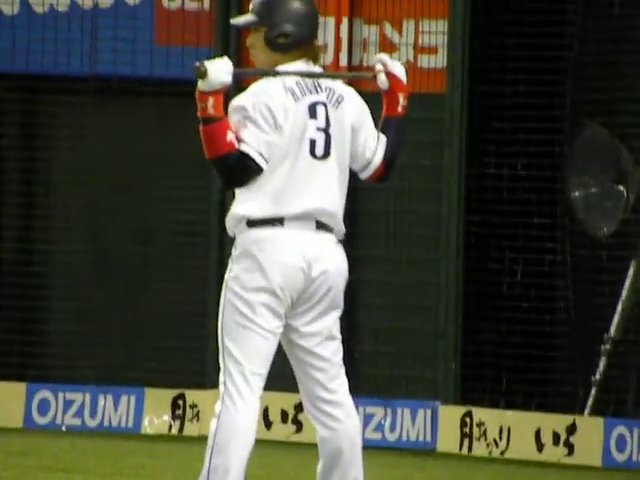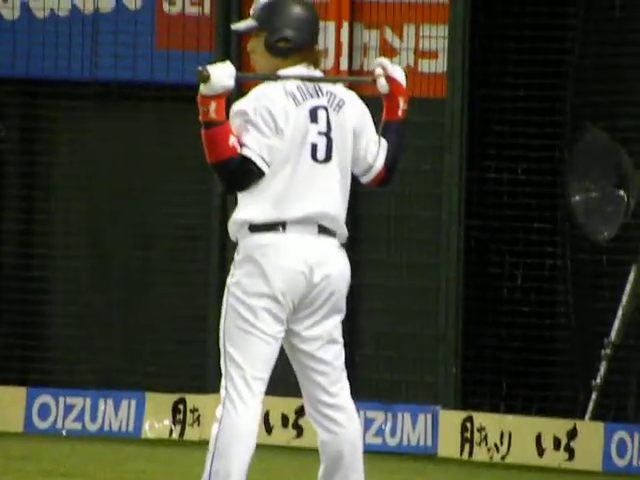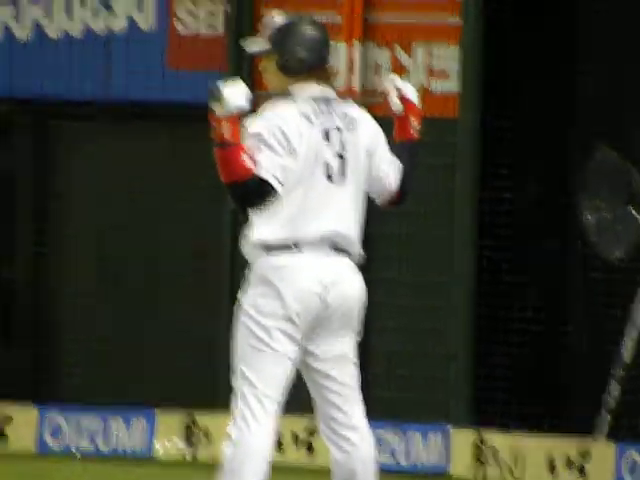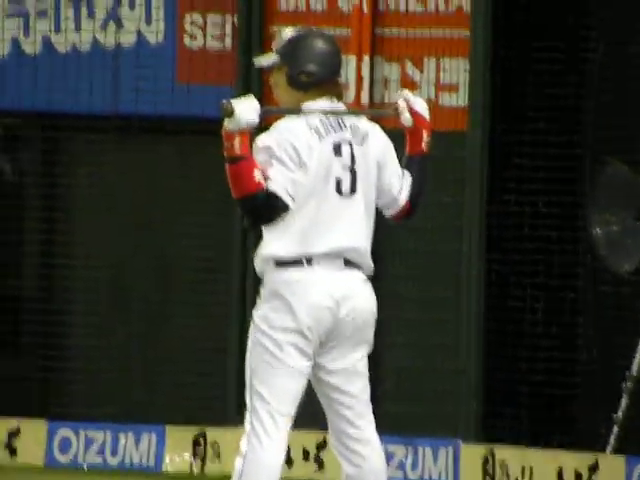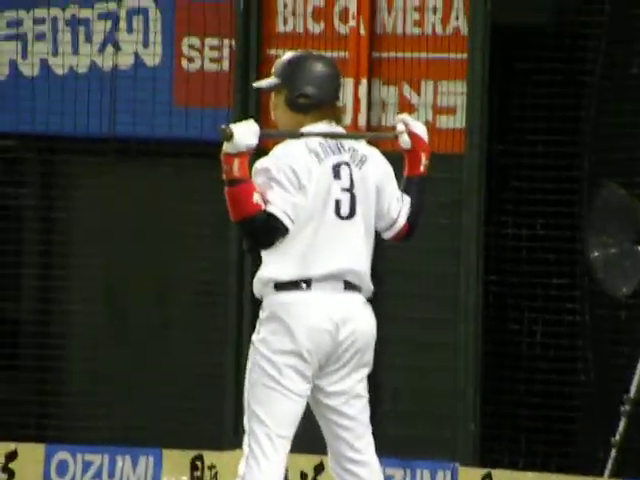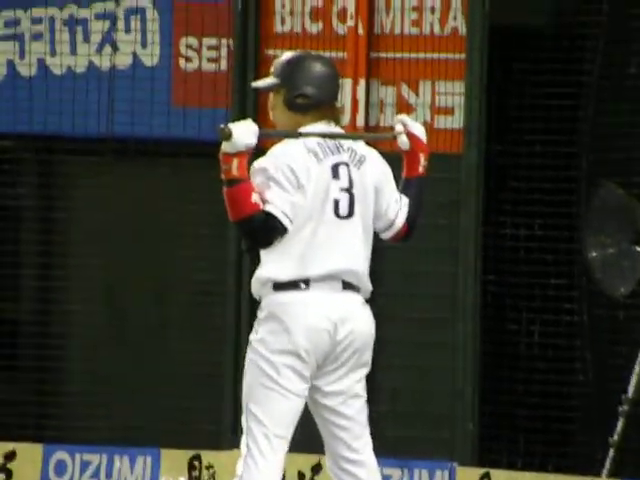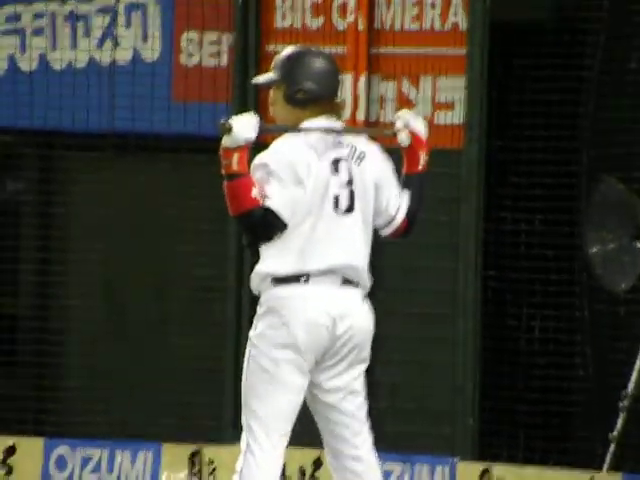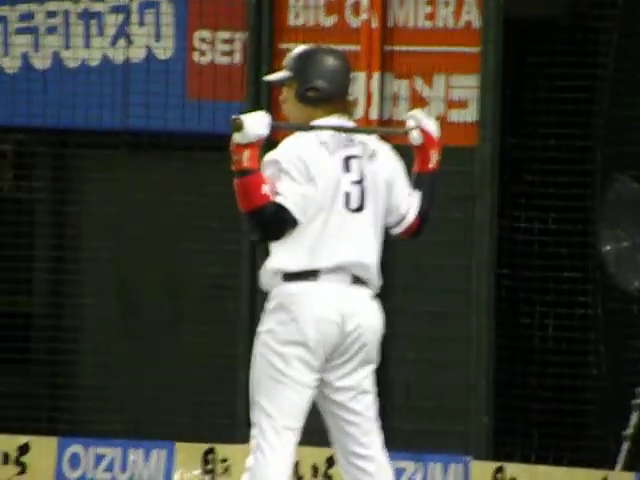
dt=0.1s
person 1, frame 1
left shoulder: (262, 96)
right shoulder: (346, 99)
left elbow: (235, 171)
right elbow: (380, 167)
left wrist: (211, 102)
right wrist: (395, 98)
left hip: (268, 250)
right hip: (324, 254)
left knee: (239, 385)
right knee: (329, 389)
person 1, frame 2
left shoulder: (264, 100)
right shoulder: (348, 102)
left elbow: (236, 175)
right elbow: (382, 171)
left wrist: (213, 106)
right wrist: (395, 102)
left hip: (269, 255)
right hip: (326, 258)
left knee: (241, 390)
right knee: (331, 393)
person 1, frame 3
left shoulder: (277, 119)
right shoulder: (360, 122)
left elbow: (249, 193)
right elbow: (394, 190)
left wrist: (225, 126)
right wrist: (408, 121)
left hip: (284, 274)
right hip: (341, 277)
left knee: (254, 410)
right knee: (345, 412)
person 1, frame 4
left shoulder: (289, 135)
right shoulder: (371, 136)
left elbow: (261, 208)
right elbow: (404, 204)
left wrist: (237, 141)
right wrist: (418, 134)
left hip: (296, 289)
right hip: (352, 291)
left knee: (267, 424)
right knee: (356, 428)
person 1, frame 5
left shoulder: (287, 156)
right shoulder: (369, 158)
left elbow: (260, 231)
right elbow: (404, 226)
left wrist: (235, 163)
right wrist: (417, 157)
left hip: (295, 310)
right hip: (353, 313)
left knee: (265, 444)
person 1, frame 6
left shoulder: (286, 156)
right shoulder: (368, 158)
left elbow: (258, 231)
right elbow: (402, 227)
left wrist: (234, 163)
right wrist: (415, 158)
left hip: (293, 310)
right hip: (351, 313)
left knee: (264, 444)
person 1, frame 7
left shoulder: (286, 152)
right shoulder: (368, 153)
left elbow: (259, 226)
right elbow: (402, 223)
left wrist: (234, 157)
right wrist: (415, 154)
left hip: (293, 305)
right hip: (350, 307)
left knee: (263, 437)
right knee: (352, 442)
person 1, frame 8
left shoulder: (297, 149)
right shoulder: (380, 153)
left elbow: (270, 224)
right elbow: (413, 222)
left wrist: (245, 155)
right wrist: (427, 154)
left hip: (302, 303)
right hip: (359, 306)
left knee: (273, 435)
right knee: (362, 442)
